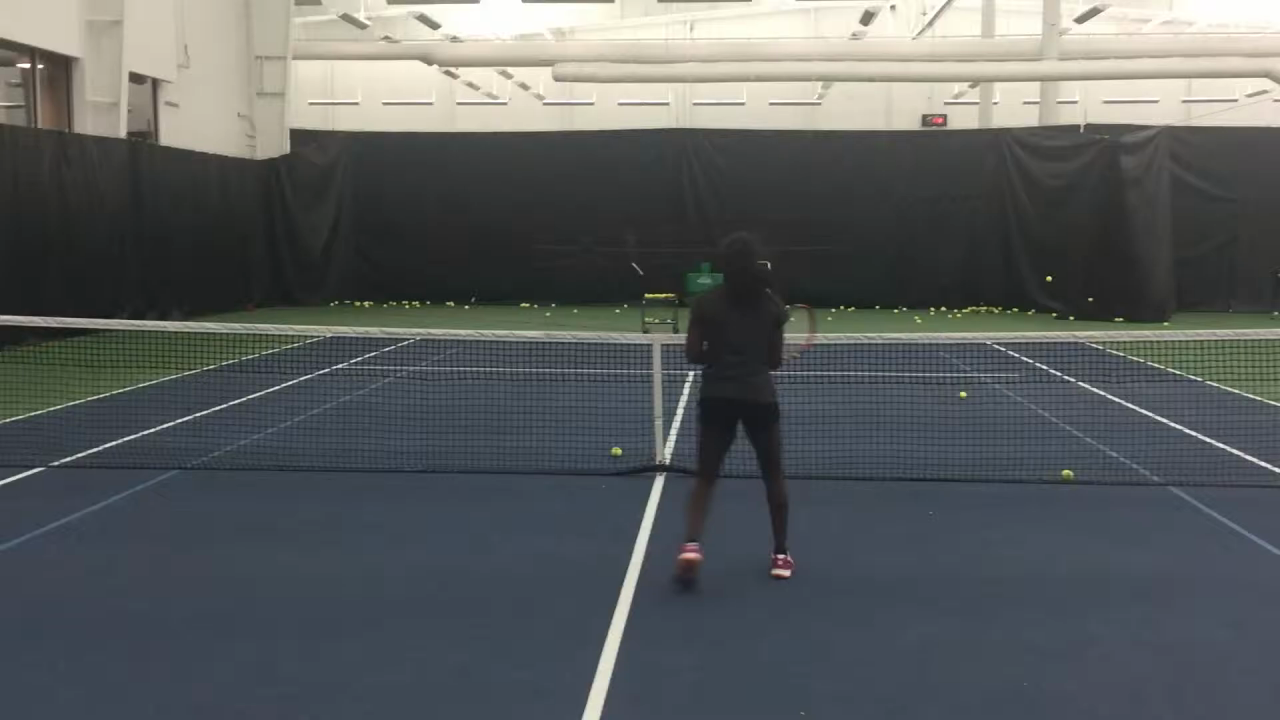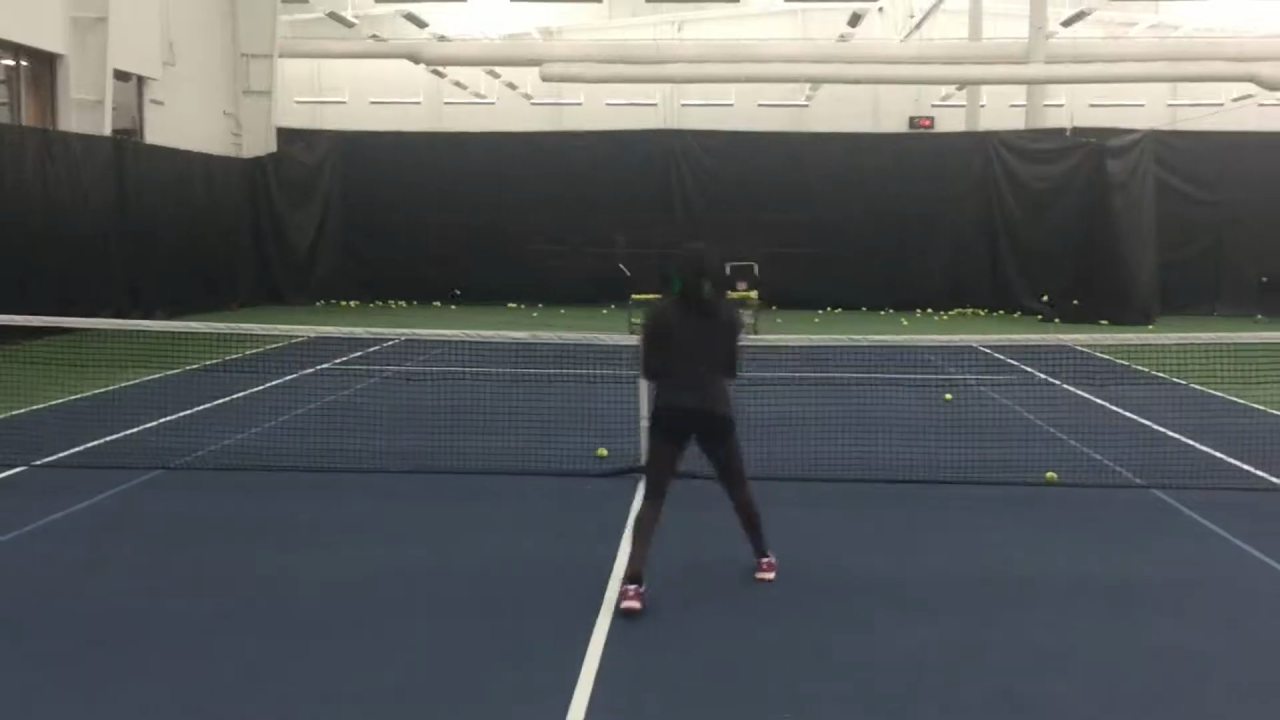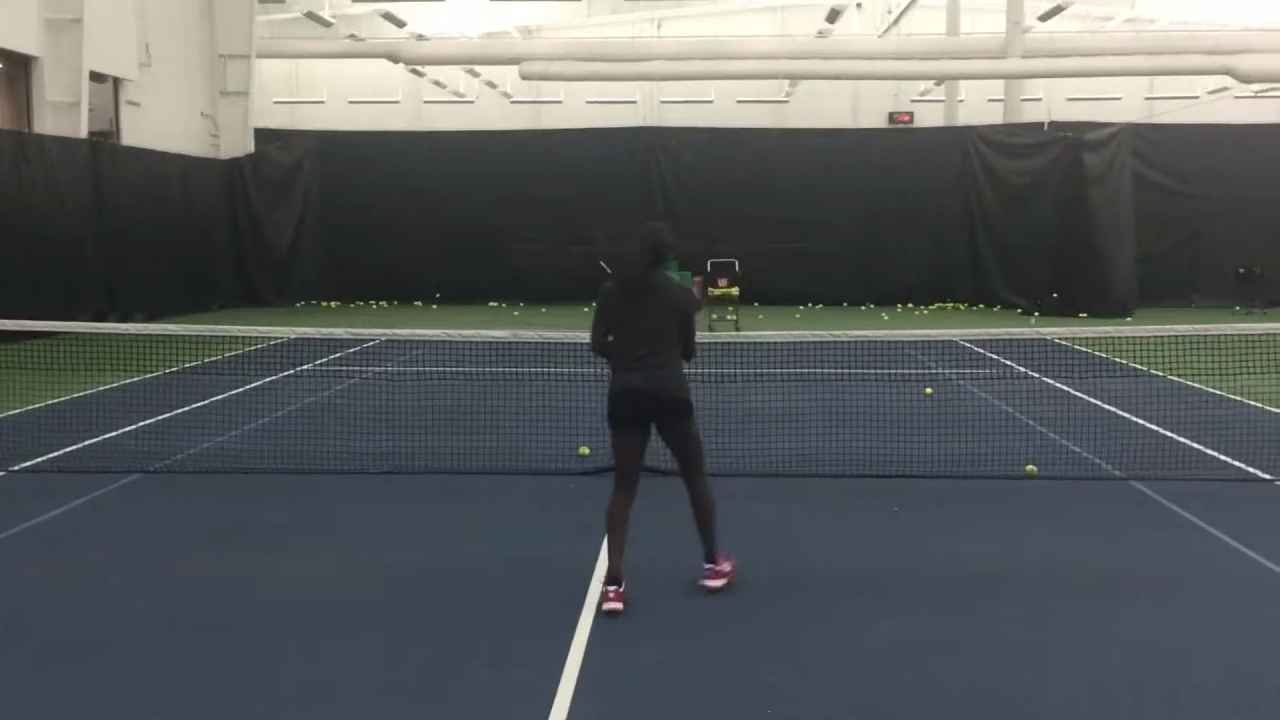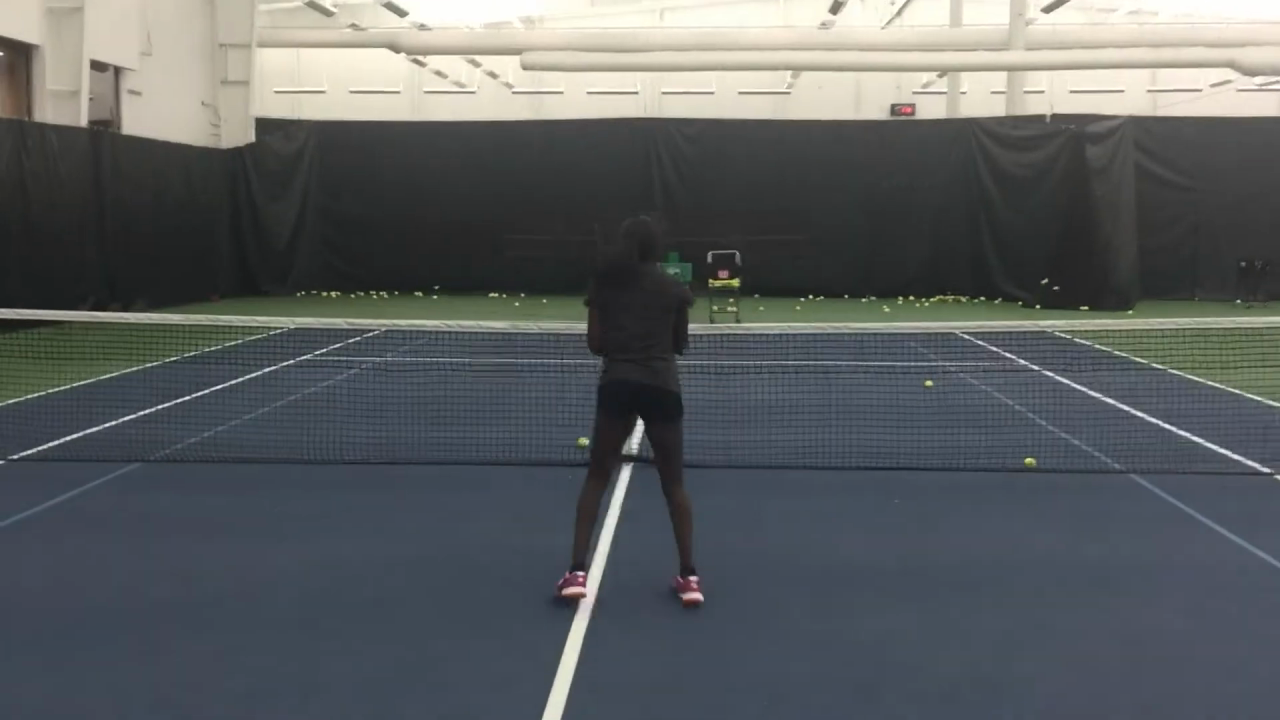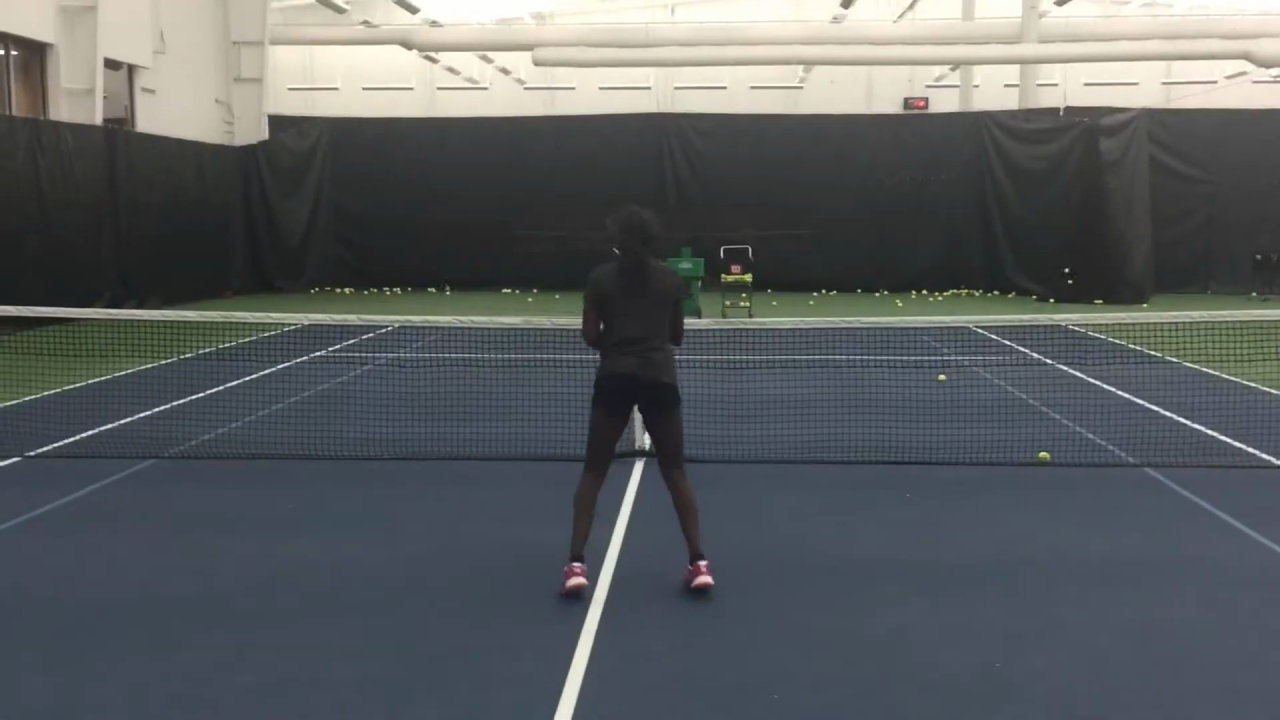
dt=0.2s
person 1, frame 1
left shoulder: (707, 302)
right shoulder: (772, 304)
left elbow: (694, 353)
right elbow: (775, 359)
left hip: (718, 397)
right hip: (759, 397)
left knee: (705, 478)
right knee: (773, 477)
left ankle: (692, 543)
right ankle: (781, 554)
person 1, frame 2
left shoulder: (659, 313)
right shoulder: (727, 314)
left elbow: (649, 370)
right elbow: (730, 371)
left hip: (670, 409)
right hip: (713, 409)
left knee: (653, 496)
right knee: (738, 488)
left ankle: (633, 583)
right ankle: (763, 559)
person 1, frame 3
left shoulder: (613, 291)
right shoulder: (682, 296)
left elbow: (600, 347)
right elbow: (688, 352)
left hip: (627, 394)
right hip: (671, 393)
left knee: (625, 488)
right knee: (696, 479)
left ankle: (613, 584)
right ankle: (712, 563)
person 1, frame 4
left shoulder: (605, 283)
right shoulder: (675, 289)
left elbow: (595, 342)
right elbow: (680, 345)
left hip: (618, 385)
right hip: (662, 388)
left knee: (597, 479)
right knee: (673, 484)
left ankle: (576, 571)
right ankle: (689, 577)
person 1, frame 5
left shoulder: (601, 278)
right shoulder: (670, 281)
left elbow: (590, 337)
right elbow: (676, 336)
left hip: (615, 378)
right hip: (659, 378)
left knee: (593, 471)
right knee: (675, 473)
left ankle: (576, 563)
right ankle: (698, 563)
